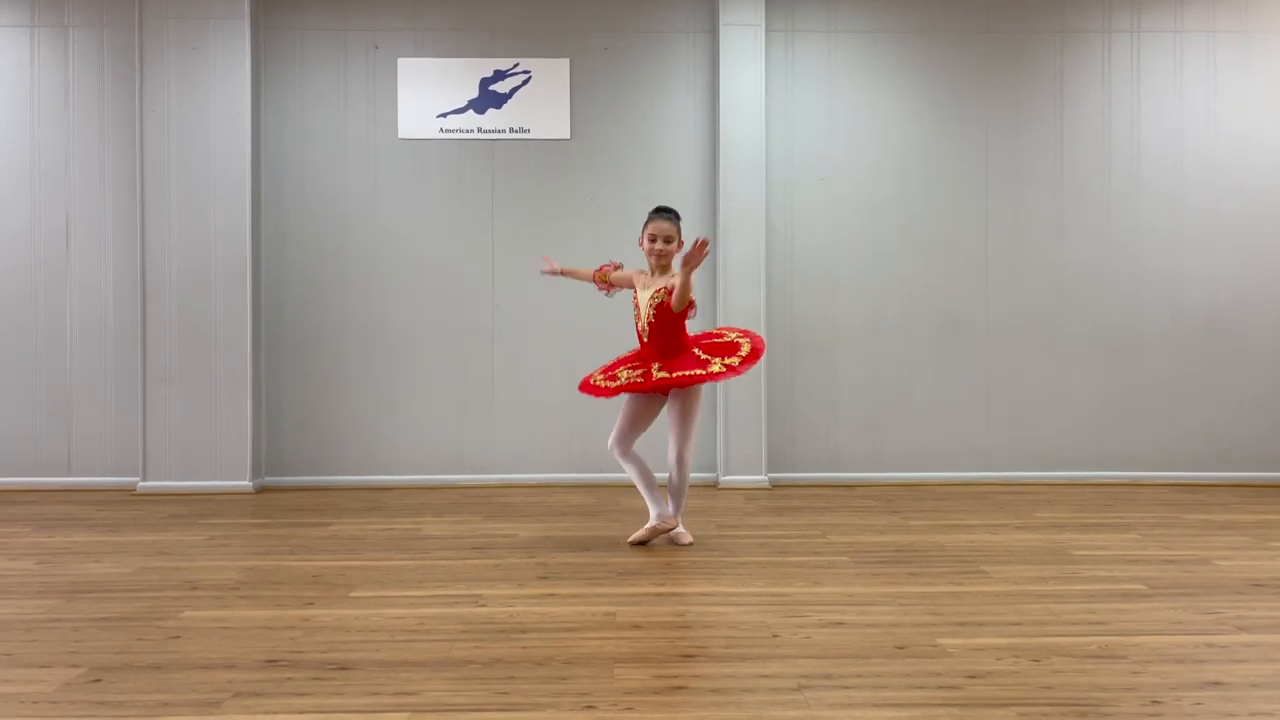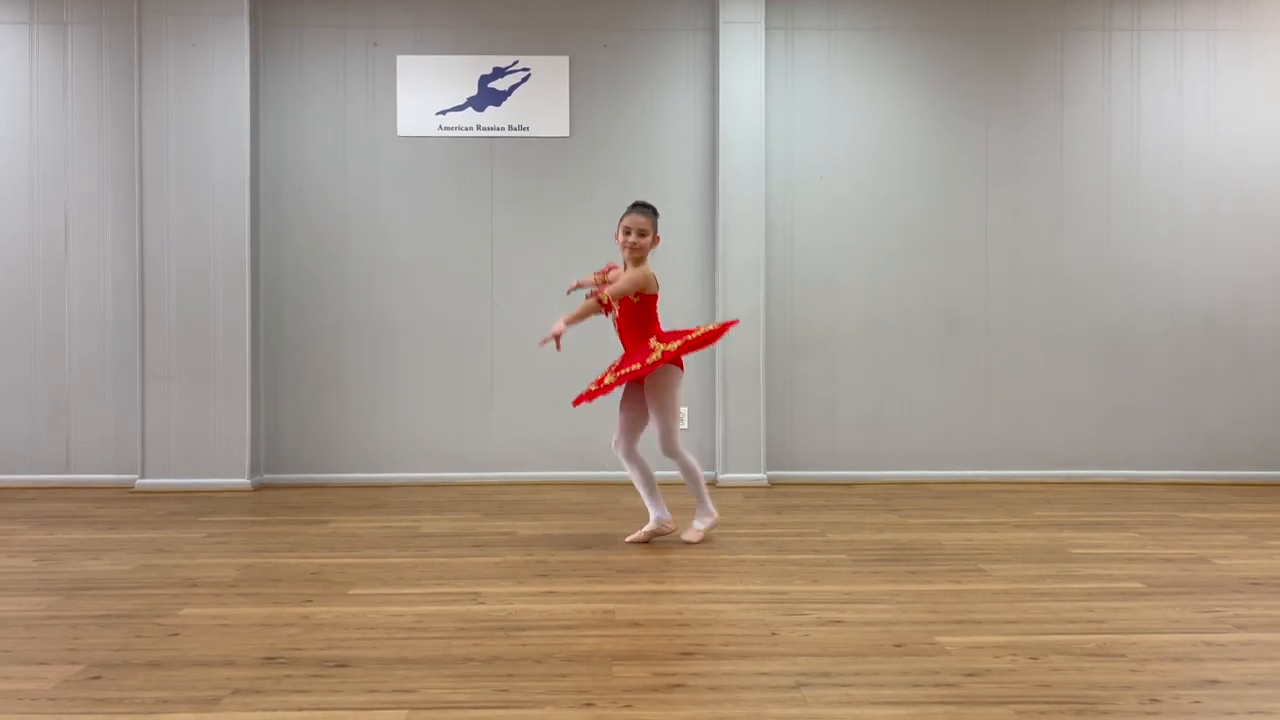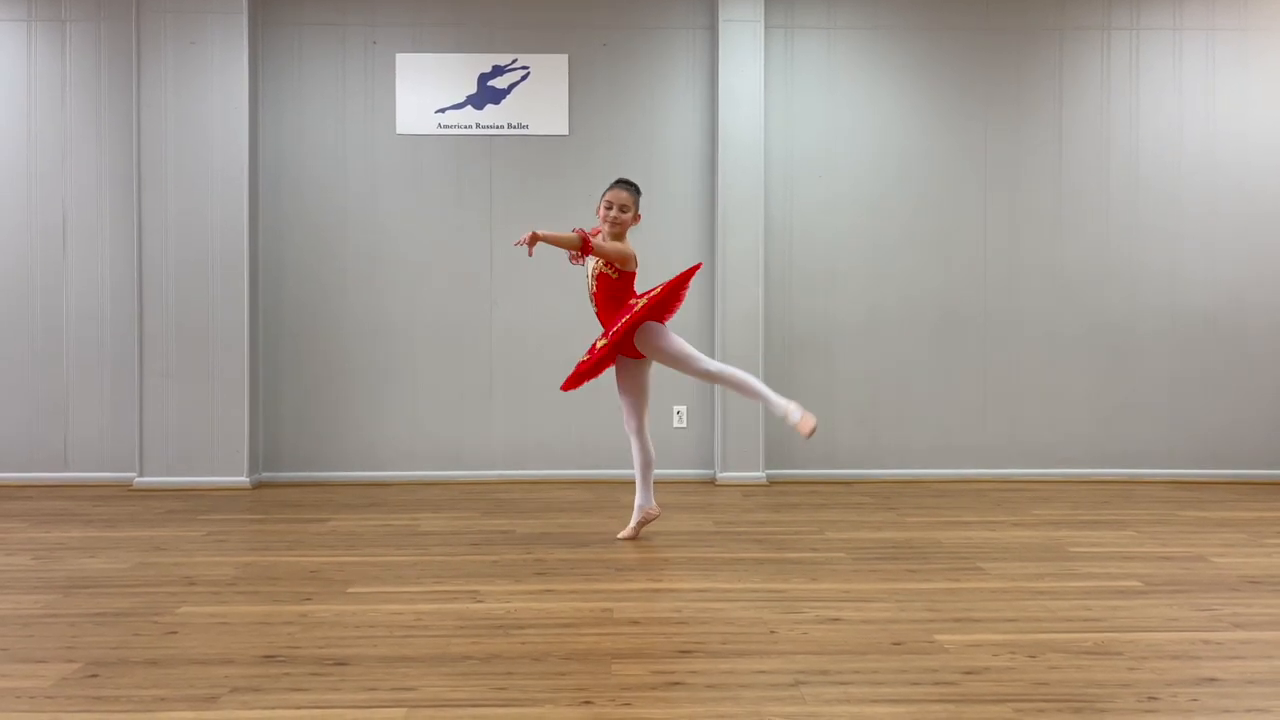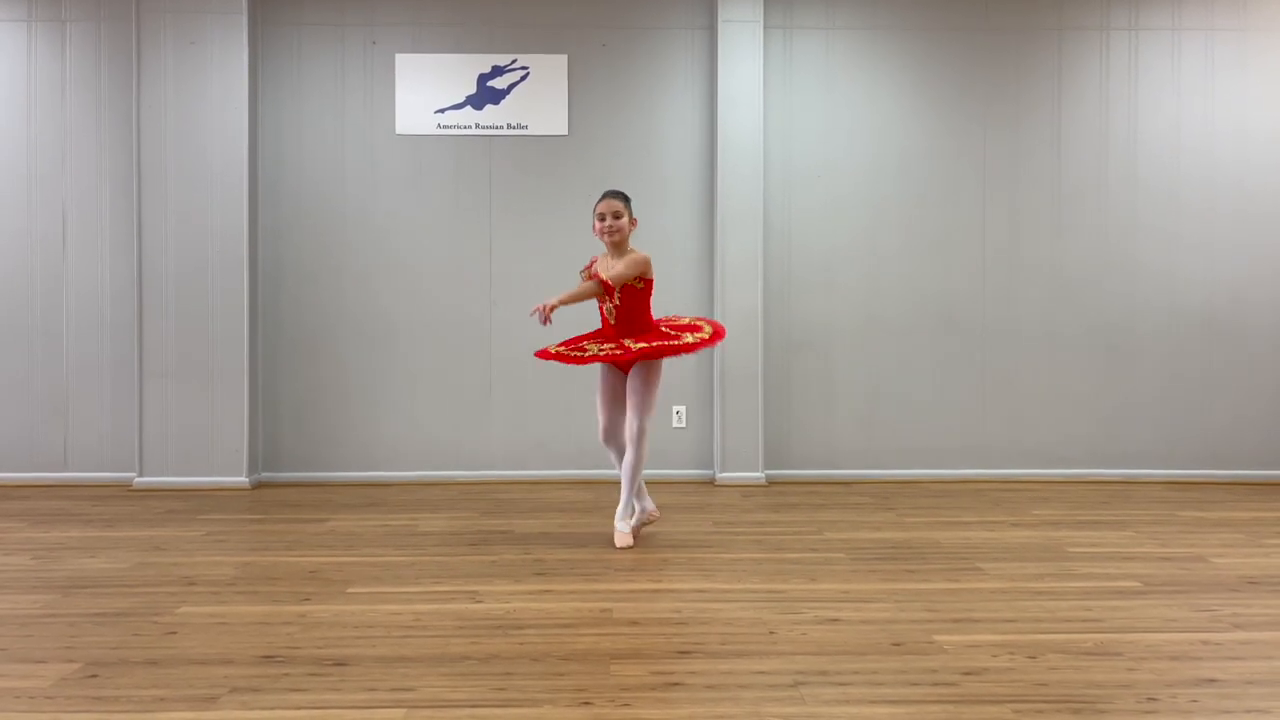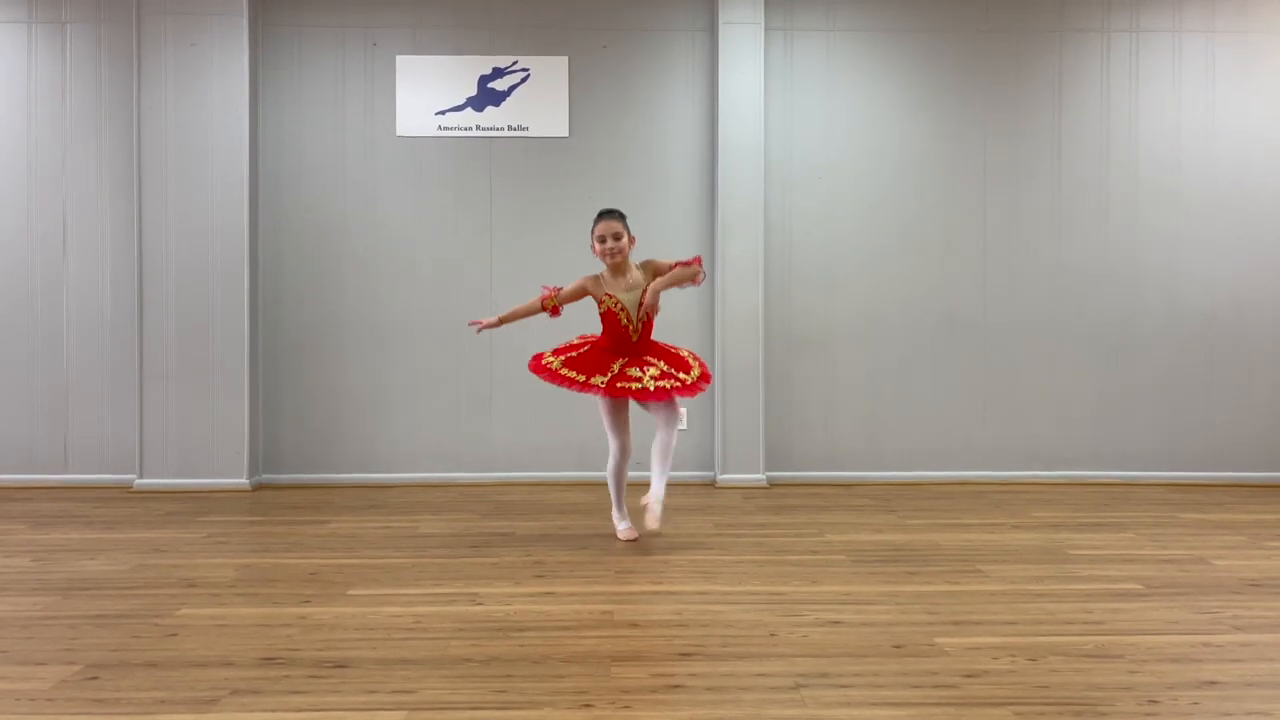
dt=0.4s
person 1, frame 1
left shoulder: (679, 281)
right shoulder: (638, 278)
left elbow: (678, 306)
right elbow: (602, 275)
left wrist: (688, 272)
right wrist: (562, 270)
left hip: (686, 370)
right hip: (650, 373)
left knee: (679, 456)
right knee: (619, 443)
left ankle: (676, 518)
right ankle: (660, 515)
person 1, frame 2
left shoulder: (643, 274)
right shoulder: (619, 273)
left elbow: (604, 297)
right elbow: (600, 292)
left wrist: (564, 322)
left hip: (660, 359)
right hip: (638, 366)
left knee: (670, 445)
right knee: (622, 446)
left ankle: (705, 512)
right ankle: (659, 518)
person 1, frame 3
left shoulder: (623, 252)
right shoulder: (599, 239)
left elbow: (585, 244)
right elbow: (587, 237)
left wrist: (539, 236)
left hip: (640, 329)
right hip: (621, 342)
left knee: (708, 368)
right knee: (635, 427)
left ankle: (784, 407)
right ankle: (644, 506)
person 1, frame 4
left shoulder: (640, 260)
right shoulder: (599, 264)
left elbow: (603, 283)
left wrist: (555, 301)
left hip: (647, 349)
right hip: (612, 353)
left knee: (637, 430)
right knee: (609, 434)
left ankle: (624, 513)
right ankle: (643, 506)
person 1, frame 5
left shoulder: (648, 269)
right shoulder: (592, 284)
left elbow: (694, 270)
right elbow: (544, 303)
left wrist: (659, 284)
right wrist: (498, 320)
left hip: (648, 361)
right hip: (607, 366)
left knee: (669, 418)
right knee: (620, 446)
left ankle: (656, 494)
right ankle: (620, 514)
